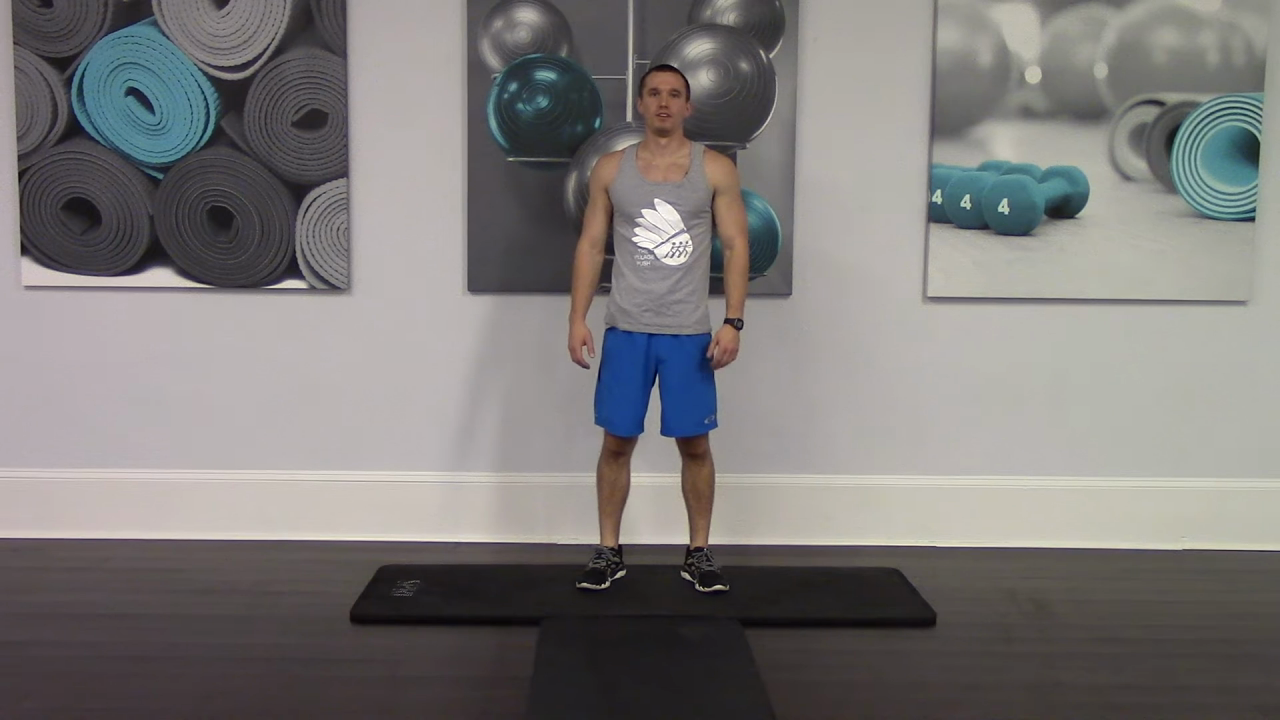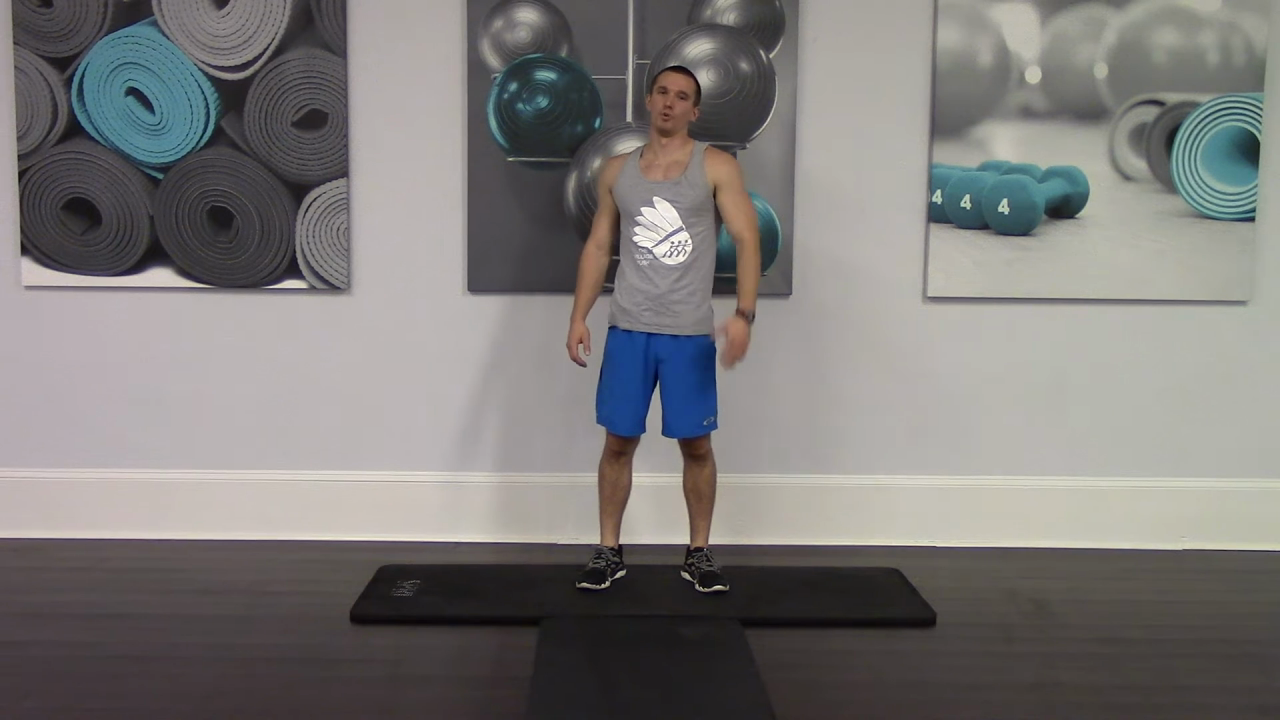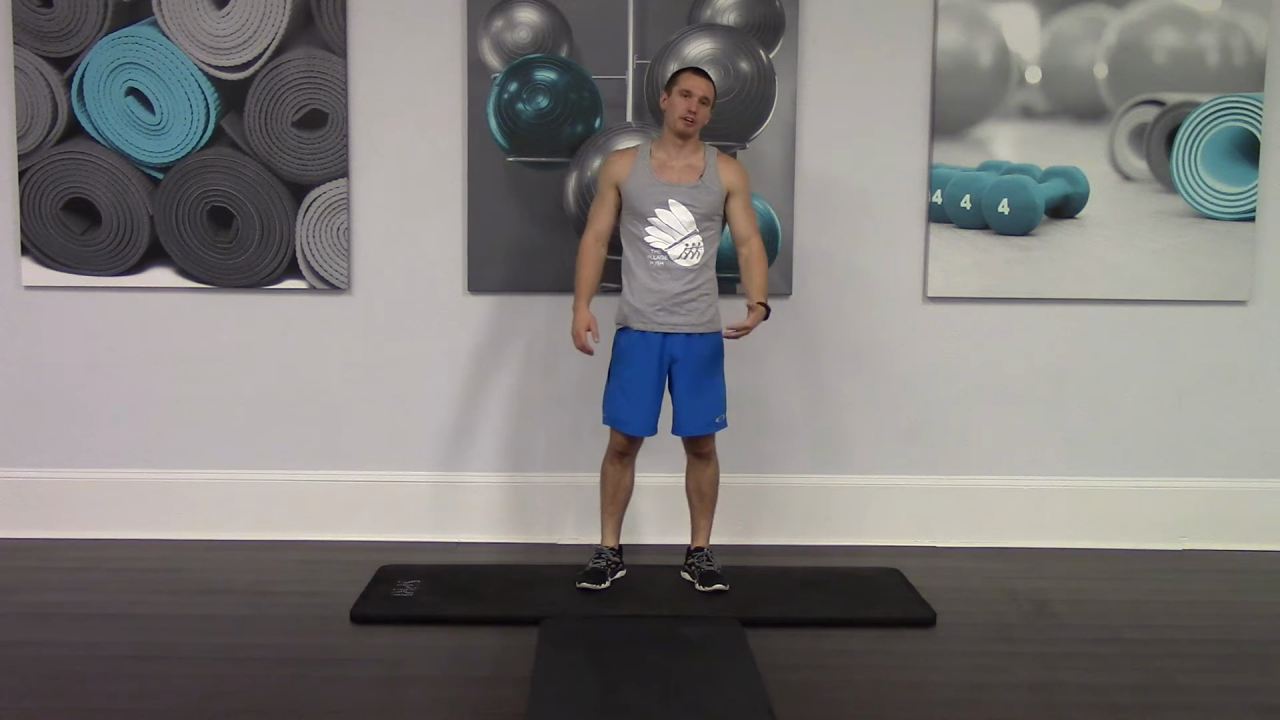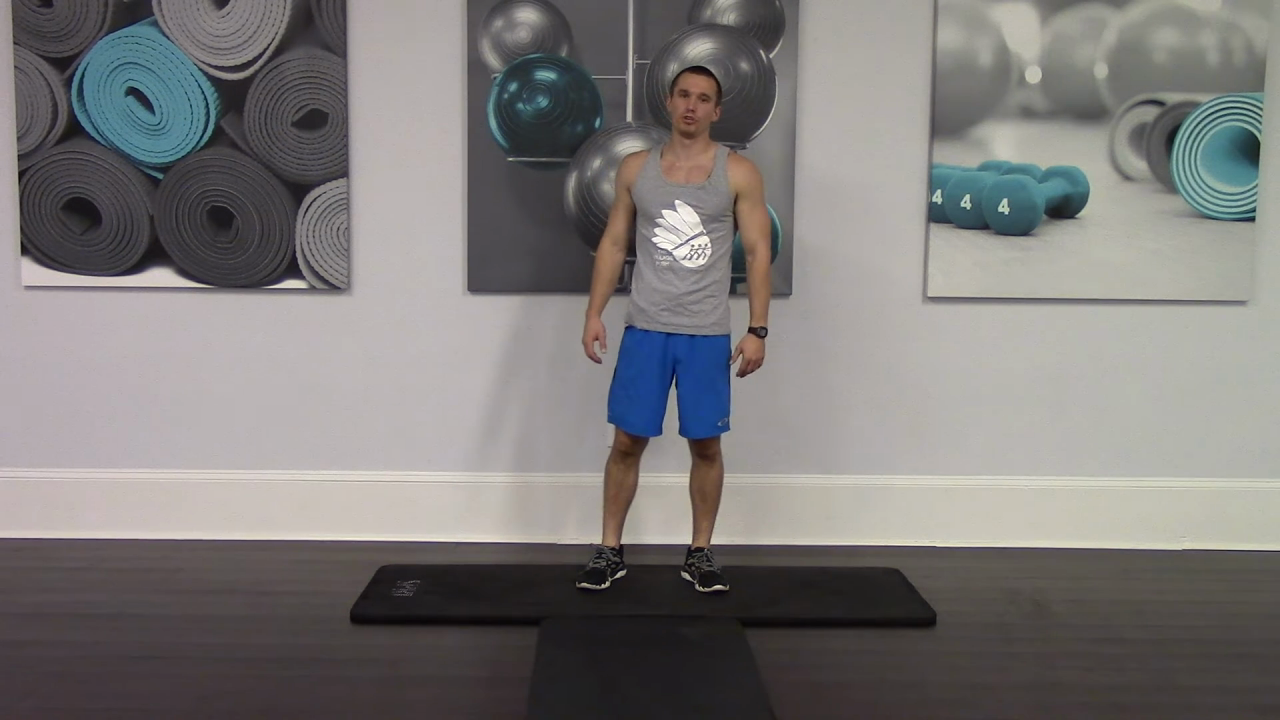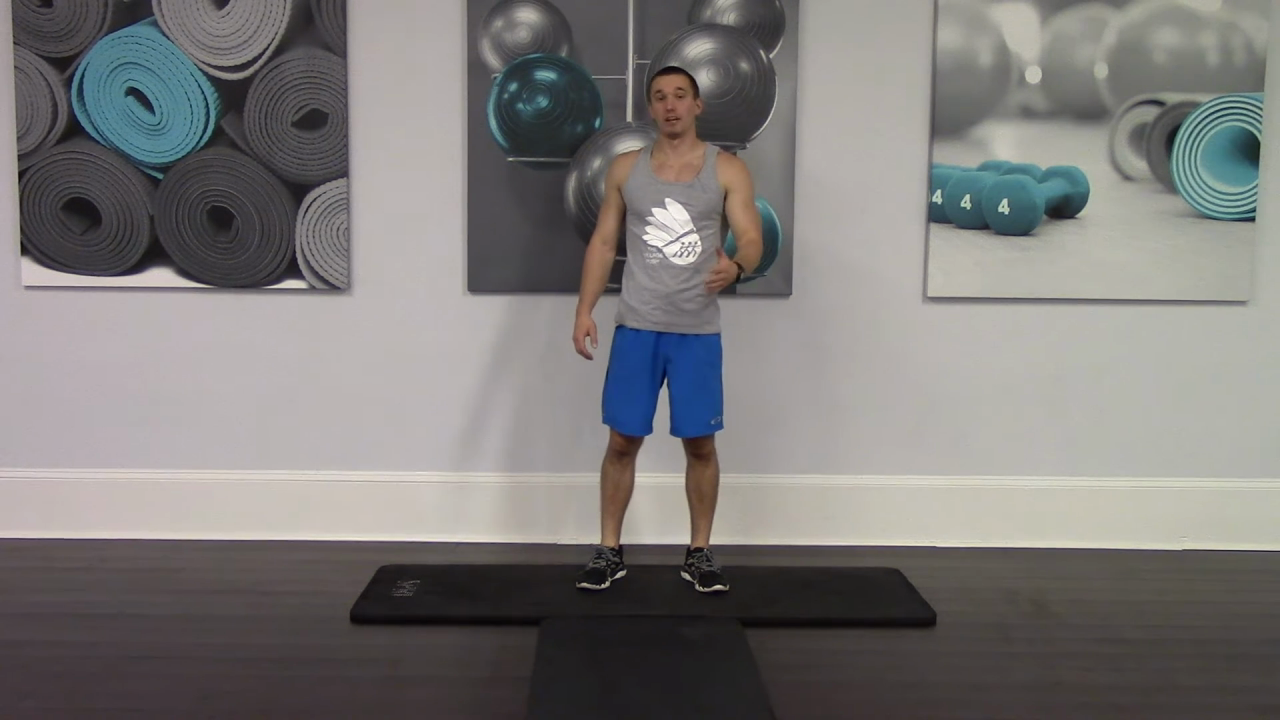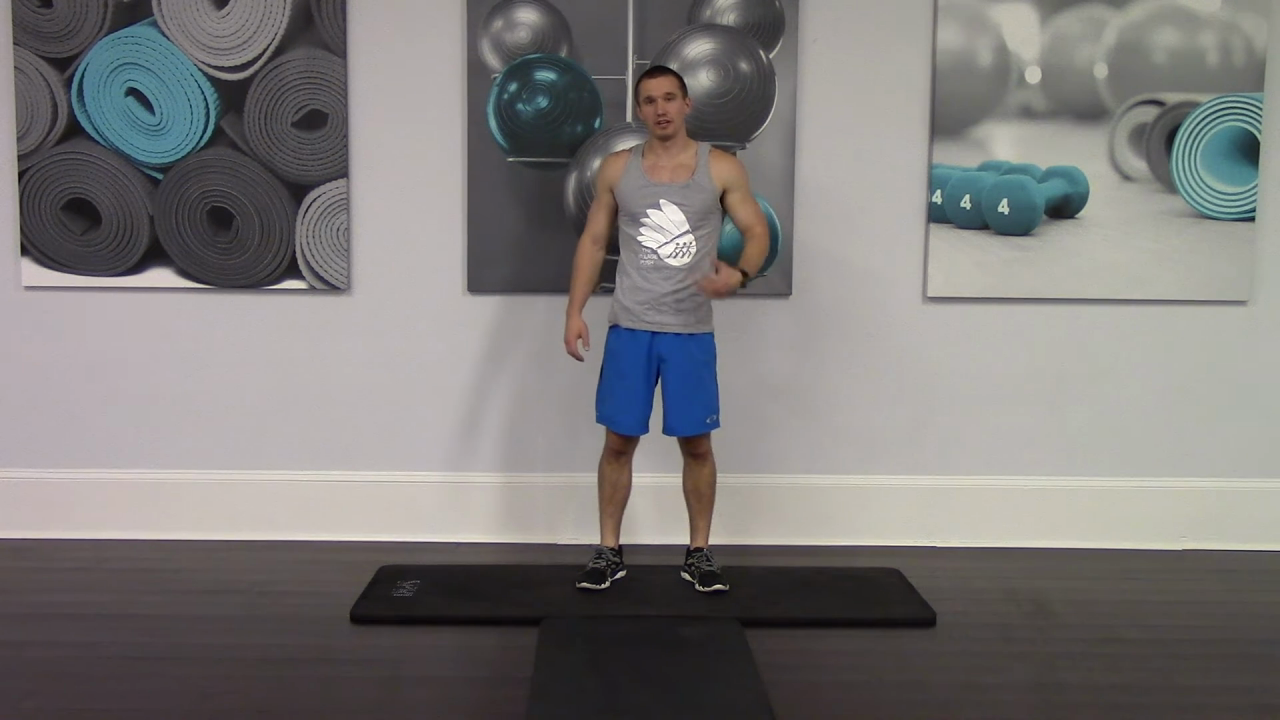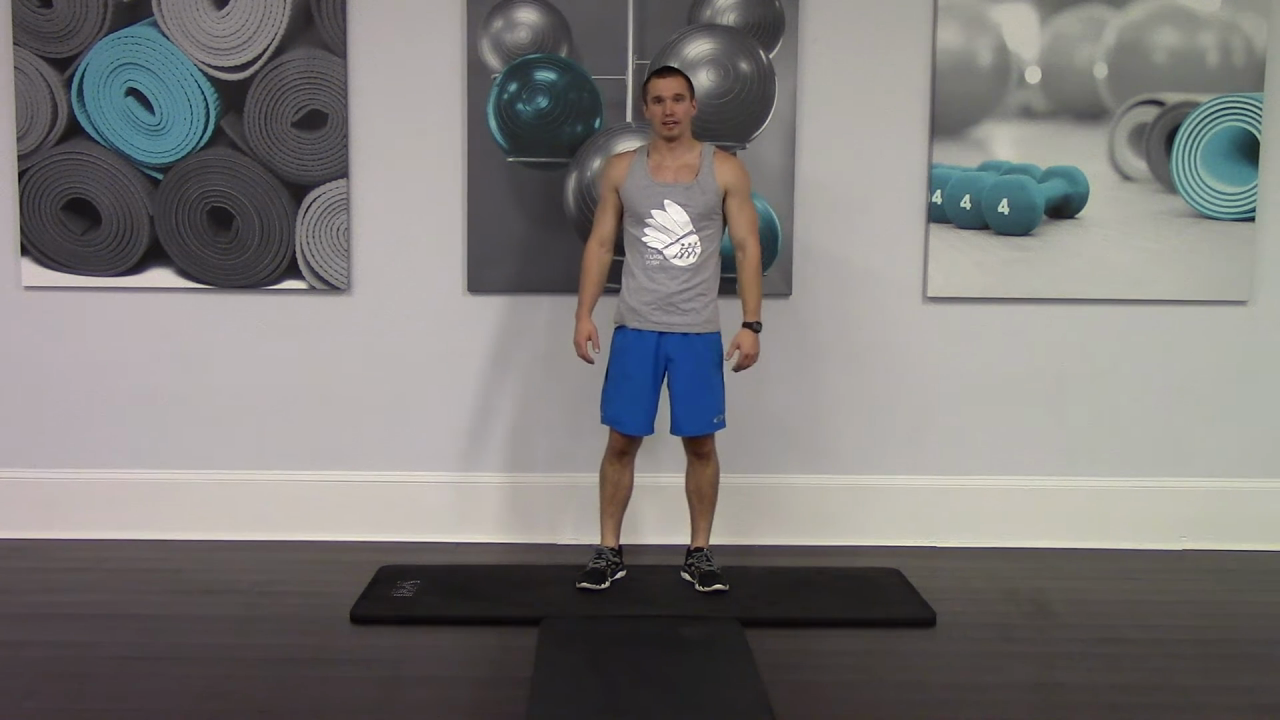
dt=0.7s
person 1, frame 1
left shoulder: (716, 168)
right shoulder: (610, 168)
left elbow: (736, 246)
right elbow: (591, 245)
left wrist: (733, 322)
right wrist: (577, 319)
left hip: (689, 332)
right hip: (626, 329)
left knee: (694, 443)
right knee: (617, 441)
left ankle: (699, 553)
right ankle: (608, 551)
person 1, frame 2
left shoulder: (718, 165)
right shoulder: (617, 170)
left elbow: (747, 238)
right elbow: (598, 246)
left wrist: (743, 314)
right wrist: (578, 317)
left hip: (691, 333)
right hip: (628, 329)
left knee: (697, 444)
right knee: (618, 441)
left ankle: (699, 552)
right ankle: (608, 550)
person 1, frame 3
left shoulder: (728, 172)
right shoulder: (621, 165)
left elbow: (749, 244)
right elbow: (595, 239)
left wrist: (758, 305)
right wrist: (581, 306)
left hip: (701, 332)
right hip: (637, 329)
left knee: (700, 442)
right knee: (623, 441)
left ankle: (699, 552)
right ankle: (609, 550)
person 1, frame 4
left shoulder: (739, 172)
right shoulder: (635, 167)
left elbow: (758, 252)
right elbow: (614, 243)
left wrist: (757, 330)
right wrist: (593, 314)
left hip: (708, 334)
right hip: (645, 329)
left knee: (706, 444)
right knee: (627, 441)
left ankle: (699, 552)
right ankle: (610, 550)
person 1, frame 5
left shoulder: (728, 169)
right shoulder: (624, 168)
left elbow: (752, 241)
right elbow: (602, 242)
left wrist: (734, 265)
right wrist: (584, 309)
left hip: (698, 332)
right hip: (635, 328)
left knee: (700, 443)
right knee: (623, 441)
left ankle: (699, 552)
right ankle: (609, 550)
person 1, frame 6
left shoulder: (722, 167)
right shoulder: (616, 168)
left elbow: (758, 232)
right elbow: (593, 241)
left wrist: (739, 275)
right wrist: (575, 311)
left hip: (692, 331)
right hip: (629, 328)
left knee: (697, 443)
right knee: (619, 441)
left ankle: (699, 552)
right ankle: (609, 551)
person 1, frame 7
left shoulder: (726, 169)
right shoulder: (621, 169)
left elbow: (747, 247)
right elbow: (600, 244)
left wrist: (751, 324)
right wrist: (584, 314)
left hip: (699, 331)
right hip: (635, 329)
left knee: (700, 443)
right knee: (622, 441)
left ankle: (699, 552)
right ankle: (609, 551)
